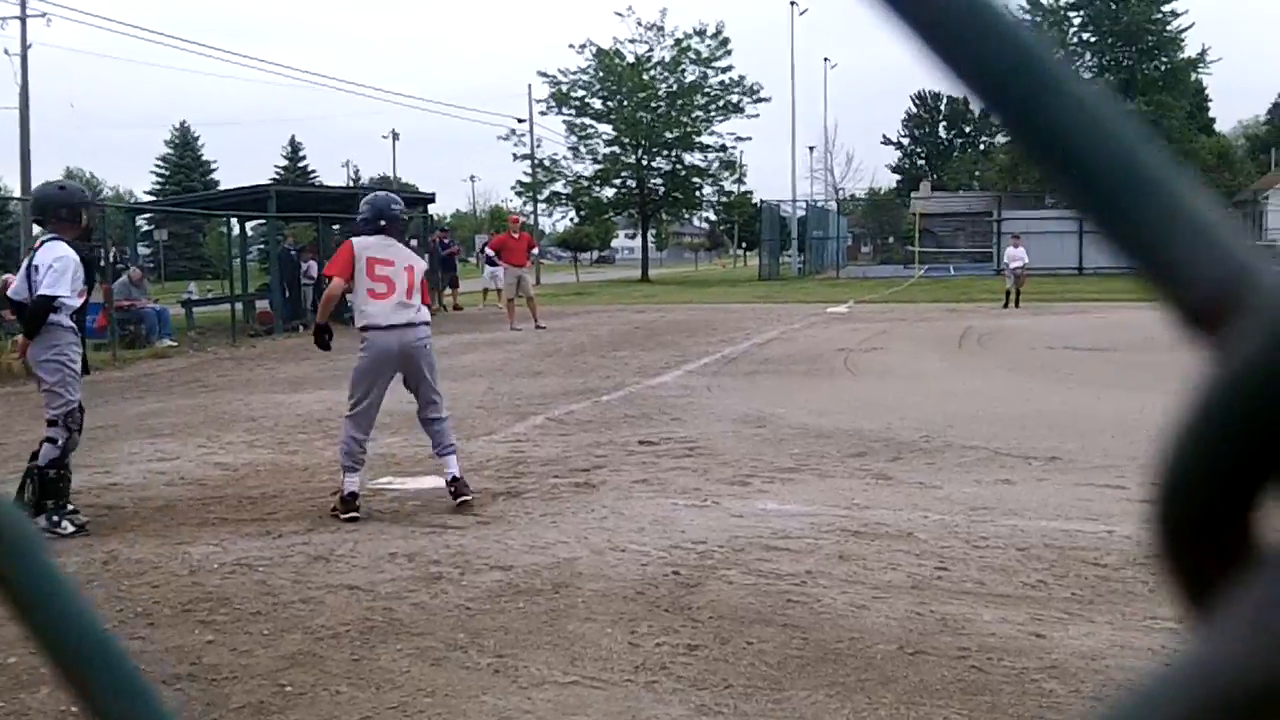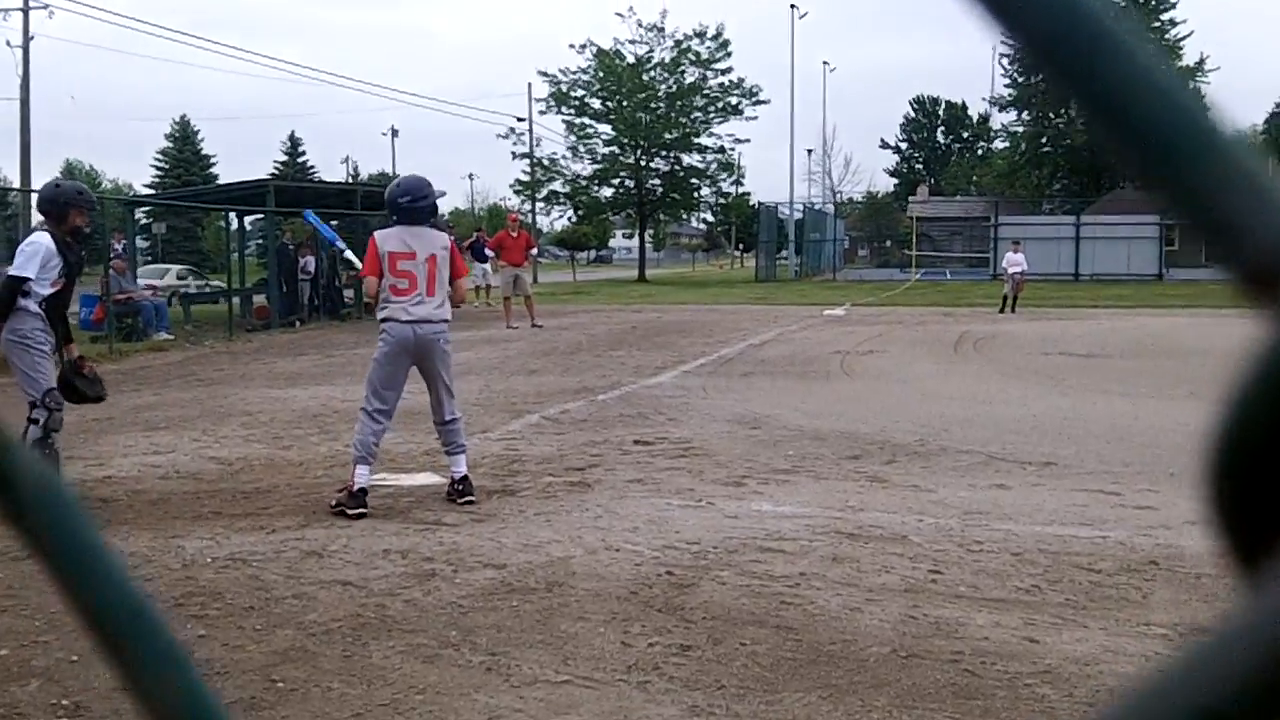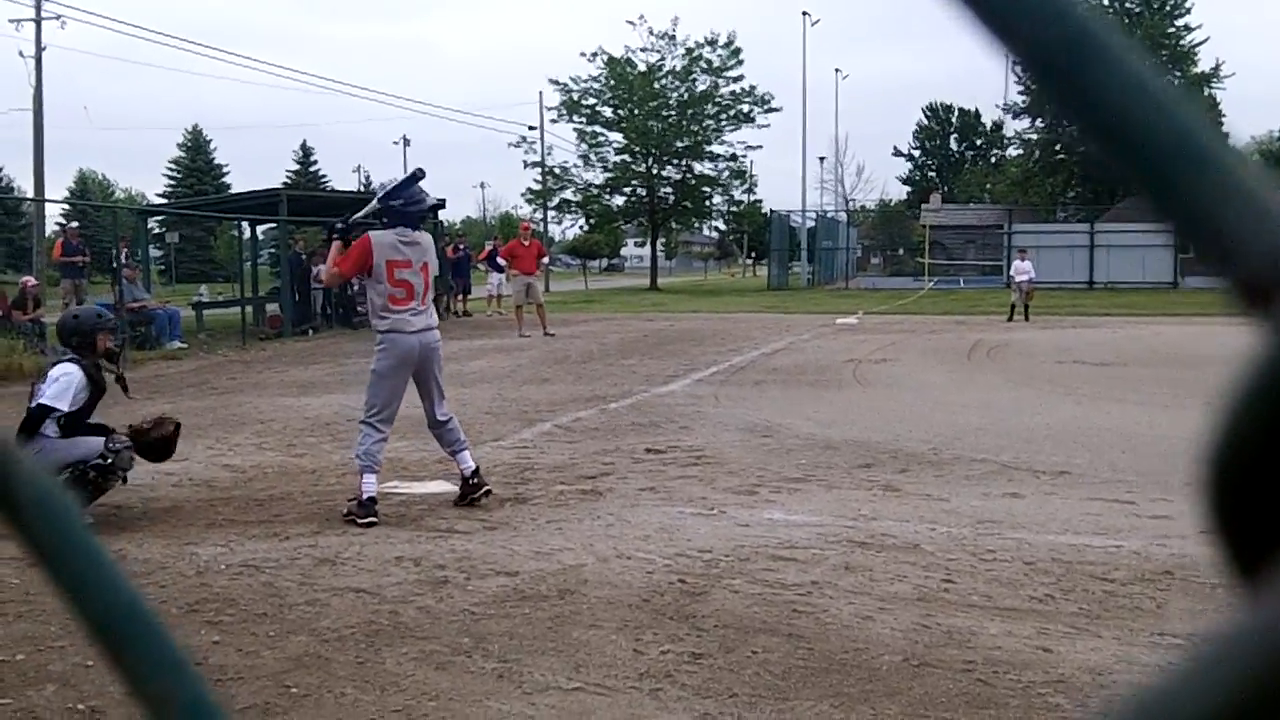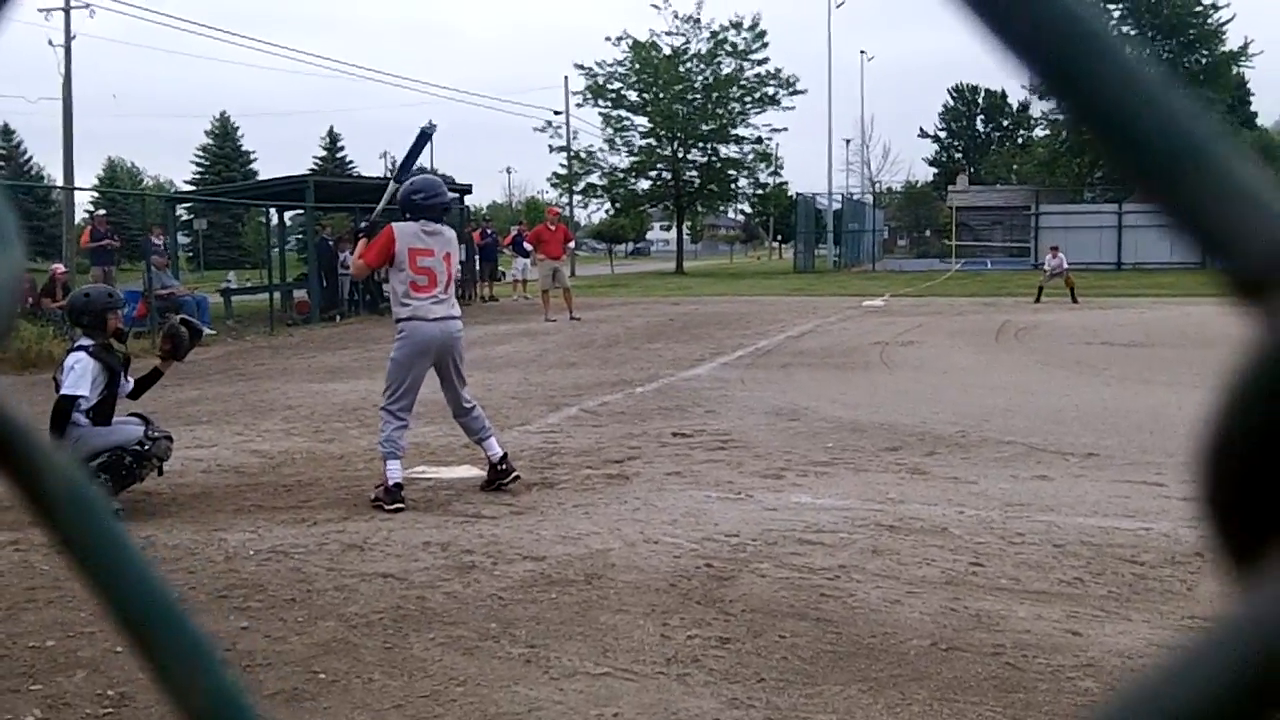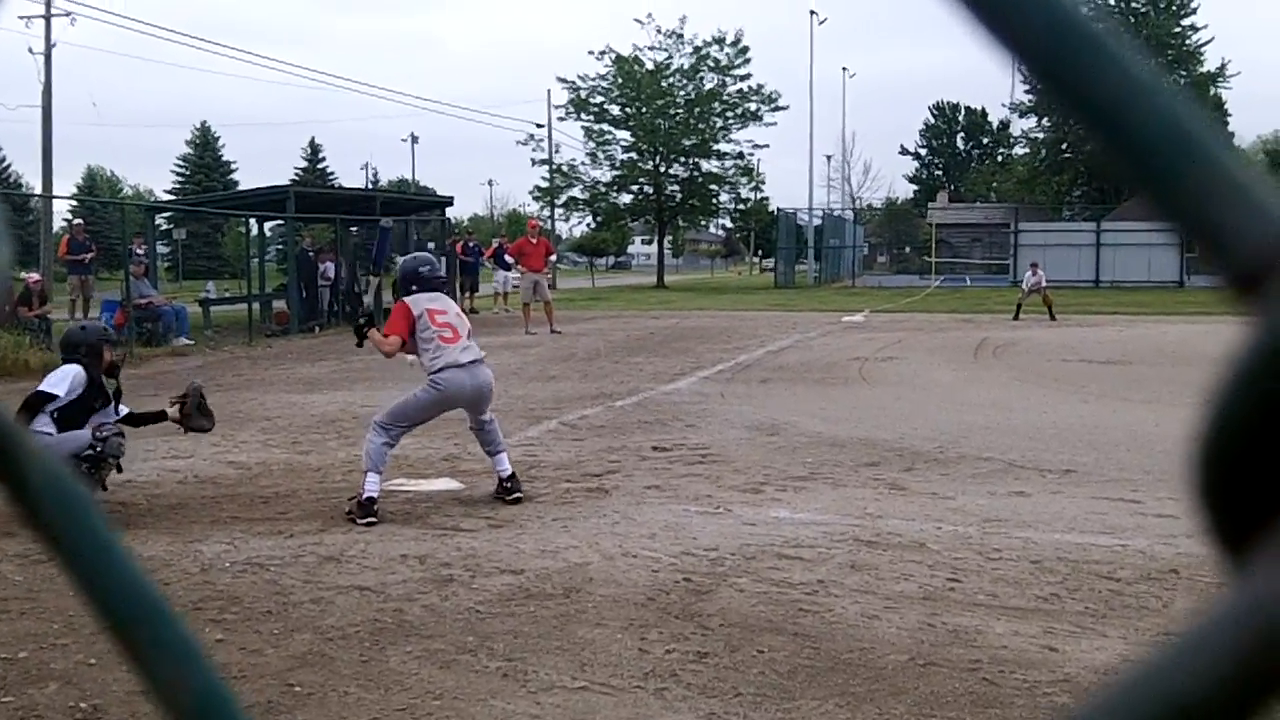
dt=1s
person 1, frame 1
left shoulder: (355, 246)
right shoulder: (415, 259)
left elbow: (335, 288)
left wrist: (321, 322)
left hip: (377, 339)
right hip: (418, 334)
left knee: (358, 417)
right knee: (433, 410)
left ankle: (350, 495)
right ankle: (455, 480)
person 1, frame 2
left shoulder: (380, 239)
right shoulder: (444, 241)
left elbow: (370, 291)
right elbow: (460, 295)
left hip: (395, 330)
right hip: (435, 330)
left knee: (375, 410)
right knee: (446, 407)
left ankle: (357, 490)
right ankle: (460, 481)
person 1, frame 3
left shoulder: (372, 241)
right shoulder: (427, 242)
left elbow: (331, 279)
left wrist: (337, 240)
left hip: (394, 341)
right hip: (429, 337)
left knee: (375, 421)
right knee: (438, 412)
left ankle: (366, 500)
right ankle: (472, 477)
person 1, frame 4
left shoulder: (396, 232)
right shoulder: (450, 236)
left elbow: (358, 271)
left wrist: (363, 237)
left hip: (415, 330)
right hip: (451, 328)
left knee: (395, 409)
right knee: (461, 401)
left ankle: (392, 486)
right ankle: (500, 463)
person 1, frame 5
left shoulder: (407, 304)
right shoulder: (450, 303)
left elbow: (390, 348)
left wrist: (368, 330)
right wrist: (405, 339)
left hip: (447, 381)
right hip: (482, 376)
left knee: (383, 428)
right knee: (483, 420)
left ankle: (368, 501)
right ankle: (508, 481)
person 2, frame 1
left shoulder: (42, 250)
right shoulder: (64, 254)
left elbow: (15, 298)
right elbow: (45, 302)
left wrist: (30, 334)
right wrist: (28, 336)
left hip: (49, 343)
right hip: (59, 343)
left knee: (69, 419)
right knee: (63, 423)
left ankle: (47, 497)
right ankle: (48, 509)
person 2, frame 2
left shoulder: (66, 247)
right shoulder: (40, 242)
left wrist: (70, 348)
left hip: (43, 334)
right hip: (27, 330)
left knee: (46, 404)
right knee: (47, 404)
person 2, frame 3
left shoulder: (90, 370)
right shoulder: (72, 372)
left elbow: (79, 426)
right elbow: (38, 413)
left wrist: (124, 436)
left hip: (53, 445)
right hip: (40, 449)
right knee: (120, 451)
person 2, frame 4
left shoulder: (105, 352)
right shoulder: (84, 358)
left elbow: (132, 391)
right elbow: (63, 407)
left wrist: (165, 364)
left hip: (90, 431)
right hip: (76, 436)
left knee: (139, 423)
right knee: (158, 442)
person 2, frame 5
left shoulder: (97, 390)
right shoulder: (75, 371)
left elbow: (132, 419)
right elbow: (33, 403)
left wrist: (168, 414)
right hip: (39, 445)
right knee: (110, 439)
